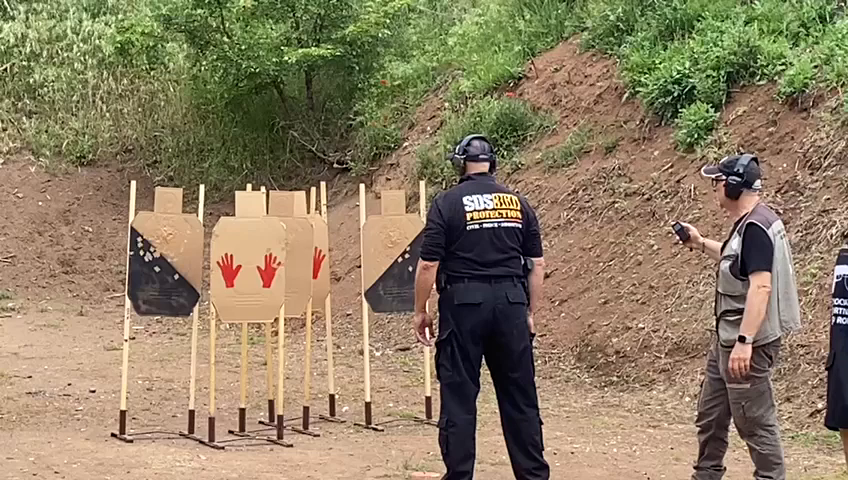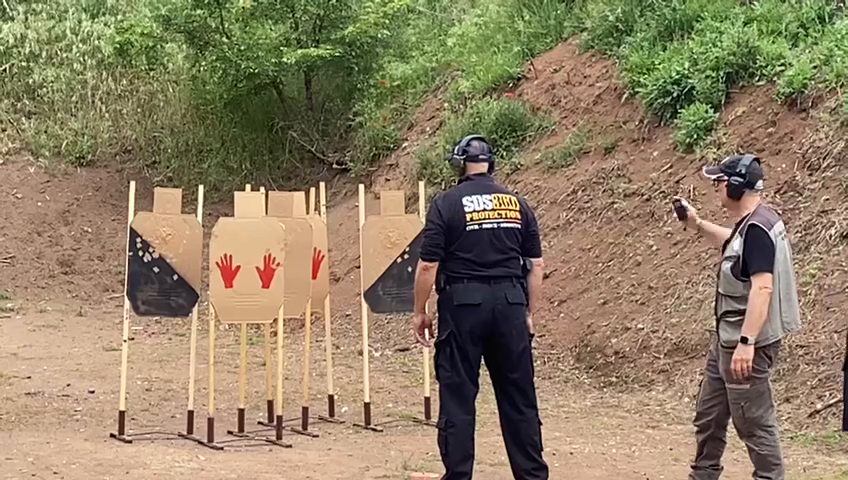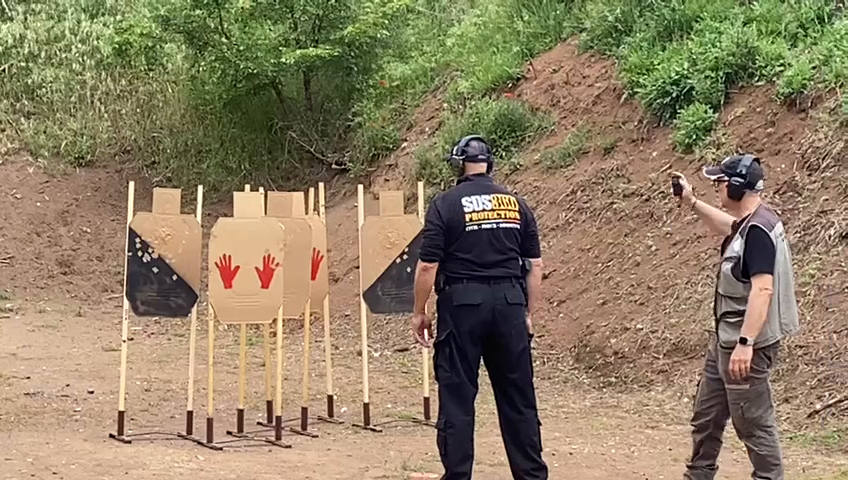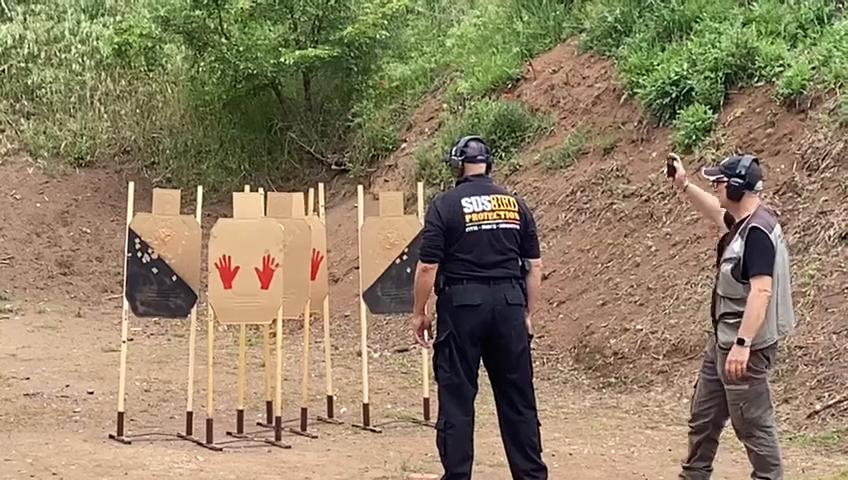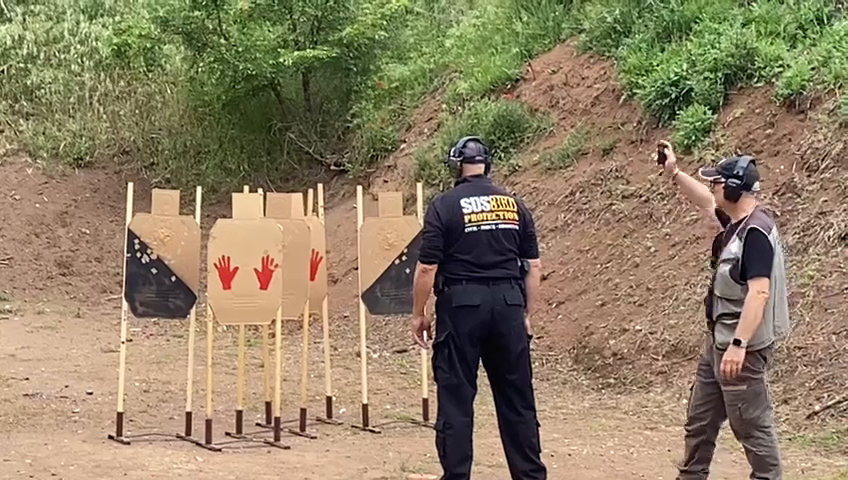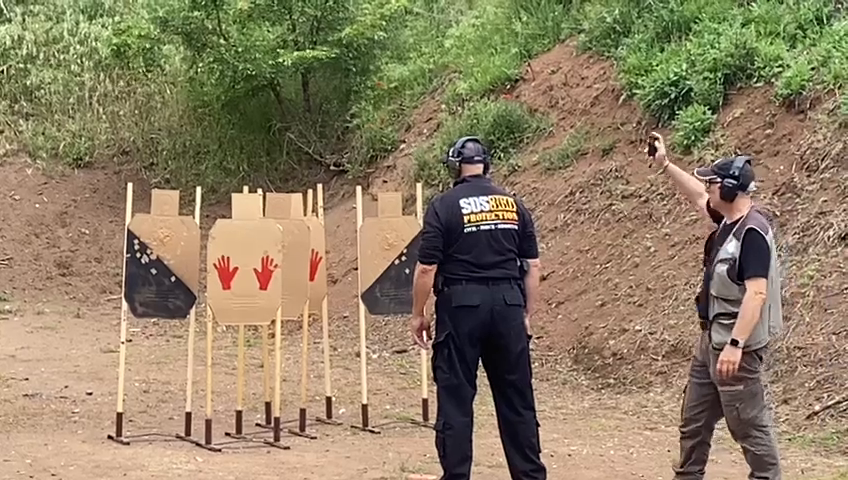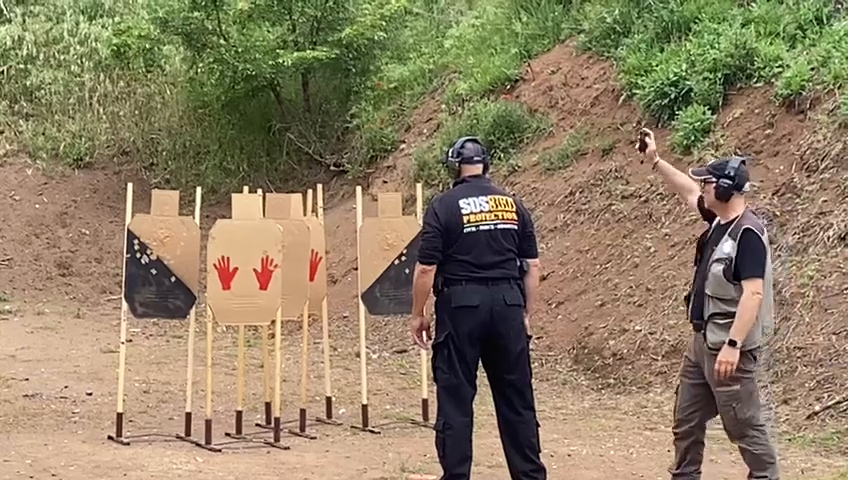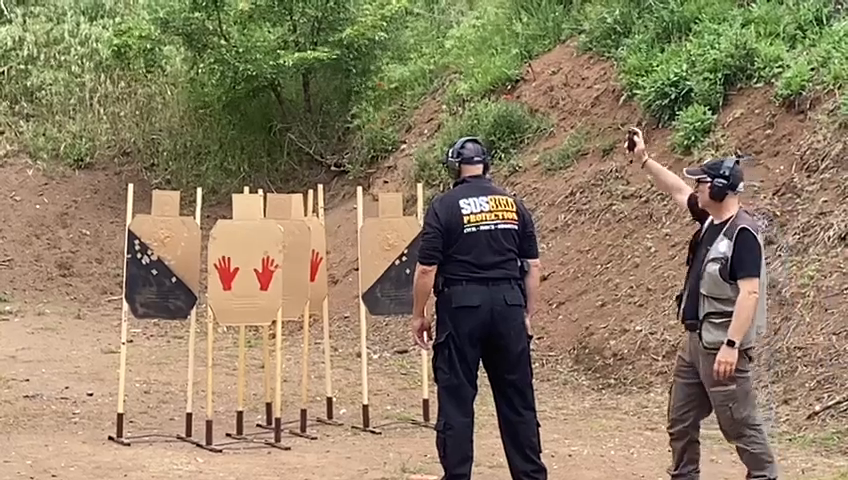
dt=0.1s
person 1, frame 1
left shoulder: (447, 202)
right shoulder: (518, 202)
left elbow: (428, 264)
right elbow: (537, 264)
left wrist: (420, 310)
right wrist: (530, 311)
left hip: (463, 302)
right hip: (510, 302)
left knee: (458, 395)
right knee: (520, 395)
person 1, frame 2
left shoulder: (447, 202)
right shoulder: (517, 203)
left elbow: (428, 265)
right elbow: (535, 265)
left wrist: (420, 311)
right wrist: (529, 312)
left hip: (463, 304)
right hip: (509, 303)
left knee: (457, 396)
right knee: (519, 396)
person 1, frame 3
left shoulder: (446, 203)
right shoulder: (516, 203)
left elbow: (428, 265)
right elbow: (535, 265)
left wrist: (419, 312)
right wrist: (528, 312)
left hip: (462, 304)
right hip: (508, 303)
left knee: (457, 396)
right knee: (518, 396)
person 1, frame 4
left shoulder: (445, 204)
right shoulder: (516, 203)
left elbow: (427, 267)
right elbow: (534, 266)
left wrist: (419, 313)
right wrist: (528, 313)
left hip: (462, 305)
right hip: (508, 304)
left knee: (457, 396)
right knee: (518, 396)
person 1, frame 5
left shoulder: (445, 205)
right shoulder: (514, 204)
left elbow: (427, 267)
right elbow: (533, 266)
left wrist: (418, 314)
right wrist: (527, 313)
left hip: (461, 305)
right hip: (507, 304)
left knee: (456, 397)
right knee: (517, 397)
person 1, frame 6
left shoulder: (444, 205)
right shoulder: (513, 204)
left elbow: (426, 268)
right elbow: (532, 266)
left wrist: (418, 314)
right wrist: (527, 313)
left hip: (461, 306)
right hip: (507, 304)
left knee: (455, 398)
right knee: (516, 397)
person 1, frame 7
left shoulder: (443, 205)
right shoulder: (513, 204)
left elbow: (426, 268)
right elbow: (532, 265)
left wrist: (418, 314)
right wrist: (527, 313)
left hip: (460, 305)
right hip: (507, 304)
left knee: (455, 398)
right knee: (516, 397)
person 1, frame 8
left shoulder: (444, 205)
right shoulder: (514, 204)
left elbow: (426, 268)
right elbow: (532, 266)
left wrist: (419, 315)
right wrist: (527, 313)
left hip: (461, 306)
right hip: (507, 305)
left knee: (456, 398)
right knee: (517, 398)
person 2, frame 1
left shoulder: (756, 228)
right shoulder: (748, 221)
left elbow: (761, 287)
left wrist: (744, 341)
right wrist: (703, 243)
left hip: (747, 341)
right hip: (728, 336)
left knee: (754, 420)
right knee: (710, 414)
person 2, frame 2
left shoulder: (758, 228)
right shoulder: (749, 222)
left elbow: (763, 288)
left wrist: (747, 342)
right wrist: (699, 225)
left hip: (747, 342)
right hip: (728, 337)
left knee: (753, 421)
right knee: (708, 413)
person 2, frame 3
left shoulder: (759, 230)
right shoulder: (747, 222)
left elbow: (763, 290)
right elbow: (727, 225)
left wrist: (746, 343)
right wrist: (693, 202)
left hip: (746, 342)
right hip: (726, 338)
left knee: (752, 421)
right knee: (706, 414)
person 2, frame 4
left shoulder: (758, 231)
right shoulder: (743, 221)
left elbow: (762, 291)
right elbow: (719, 214)
left wrist: (743, 344)
right wrist: (685, 186)
left hip: (745, 344)
right hip: (723, 339)
left knee: (752, 422)
right knee: (704, 415)
person 2, frame 5
left shoulder: (756, 232)
right shoulder: (737, 220)
left elbow: (759, 293)
right elbow: (708, 204)
left wrist: (738, 344)
right wrist: (675, 173)
left hip: (741, 344)
right hip: (718, 339)
left knee: (750, 423)
right knee: (700, 418)
person 2, frame 6
left shoulder: (752, 232)
right shoulder: (729, 219)
left elbow: (757, 293)
right elbow: (698, 197)
left wrist: (735, 344)
right wrist: (666, 165)
left hip: (735, 344)
right hip: (711, 339)
left knee: (748, 423)
right knee: (694, 419)
person 2, frame 7
left shoulder: (748, 233)
right shoulder: (719, 218)
left elbow: (754, 294)
right elbow: (688, 192)
left wrist: (733, 345)
right wrist: (654, 160)
left hip: (728, 344)
right hip: (702, 339)
left knee: (744, 425)
right knee: (686, 420)
person 2, frame 8
left shoulder: (743, 233)
right shoulder: (712, 218)
left elbow: (750, 293)
right elbow: (678, 191)
left wrist: (731, 345)
right wrist: (644, 160)
left hip: (722, 344)
right hip: (696, 340)
left knee: (740, 425)
right knee: (681, 420)
